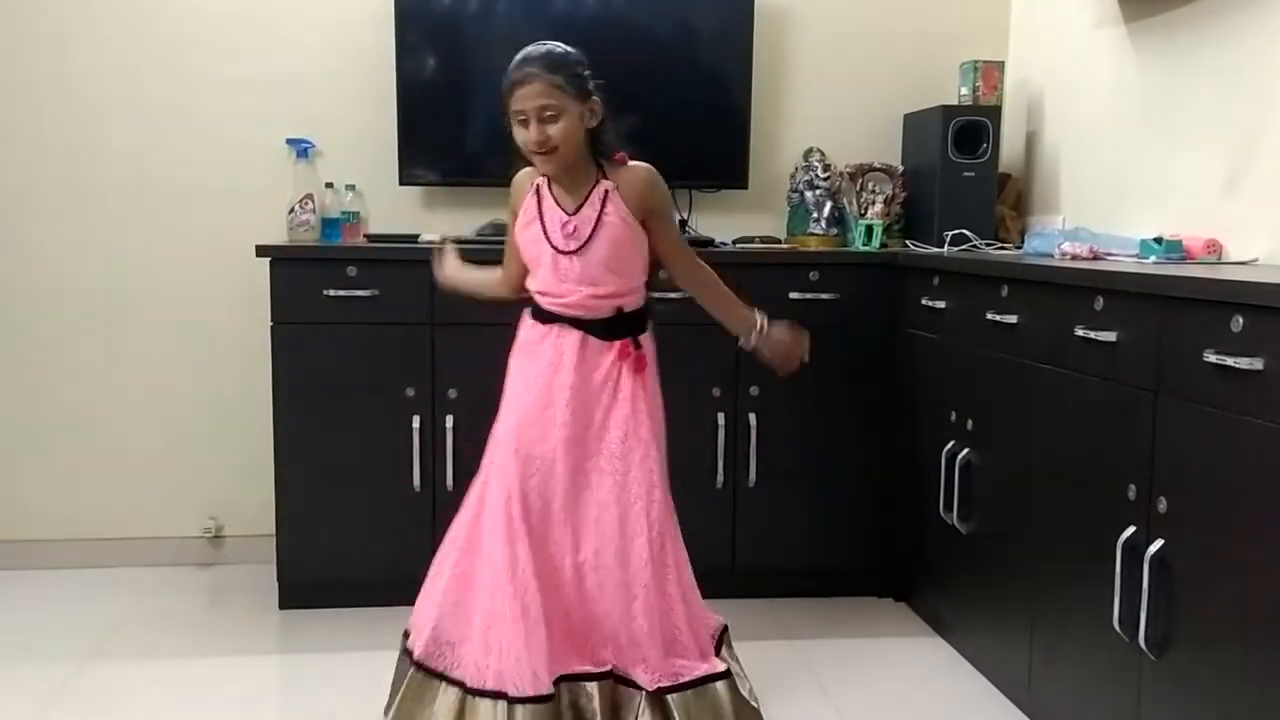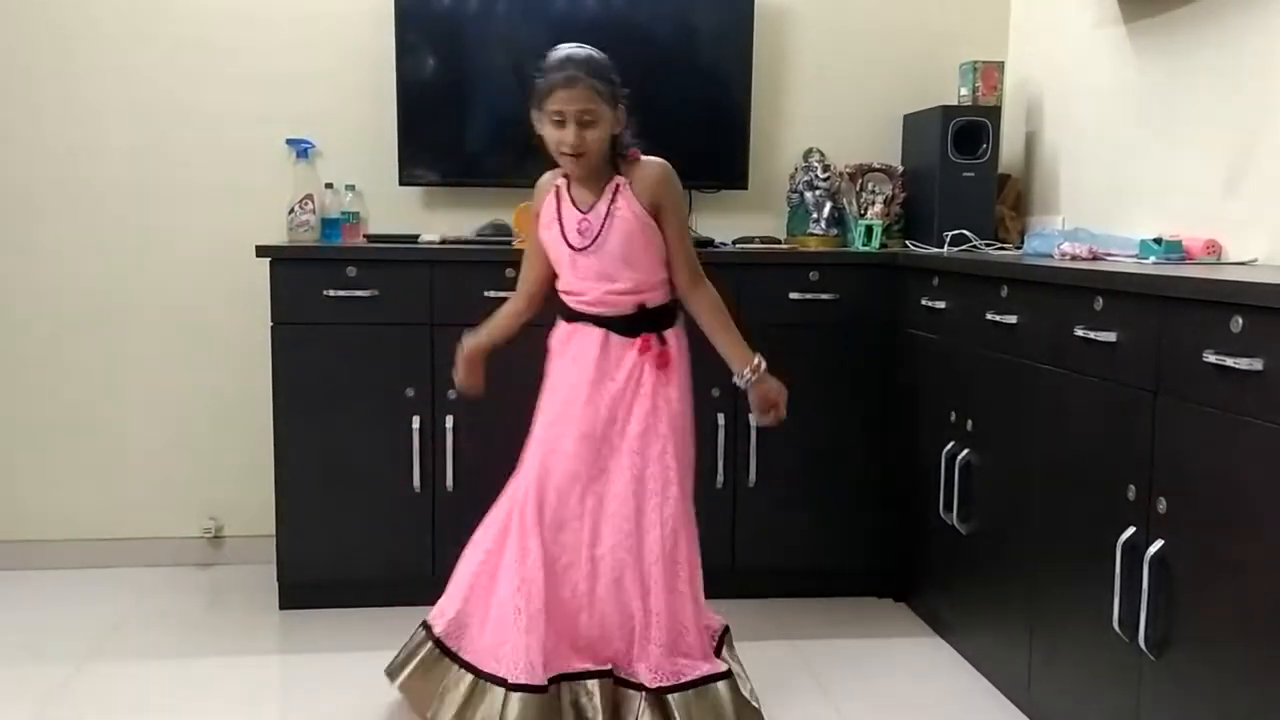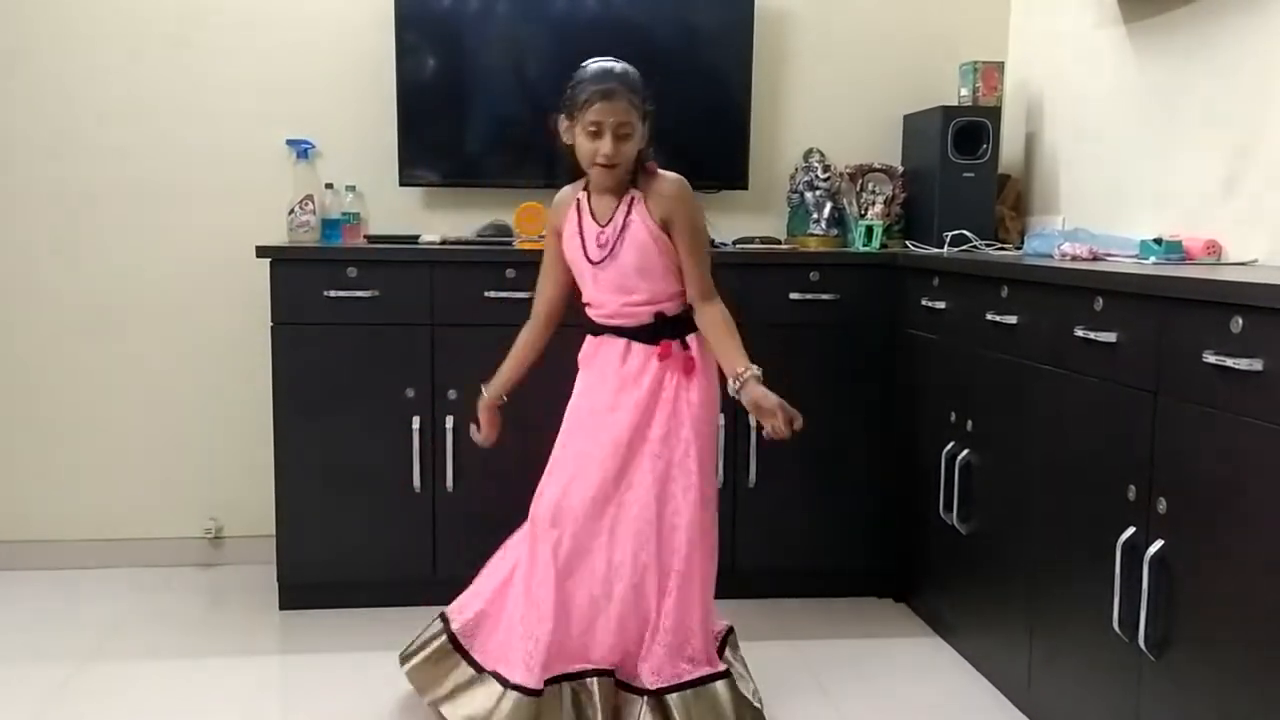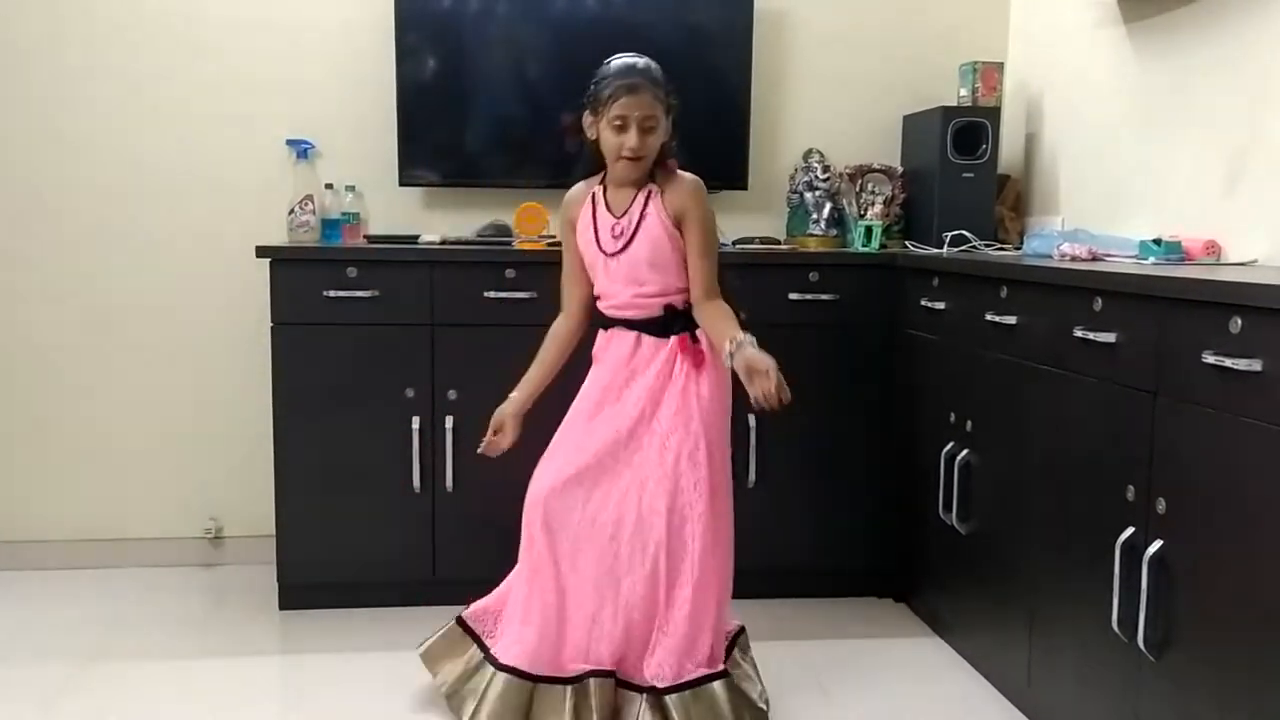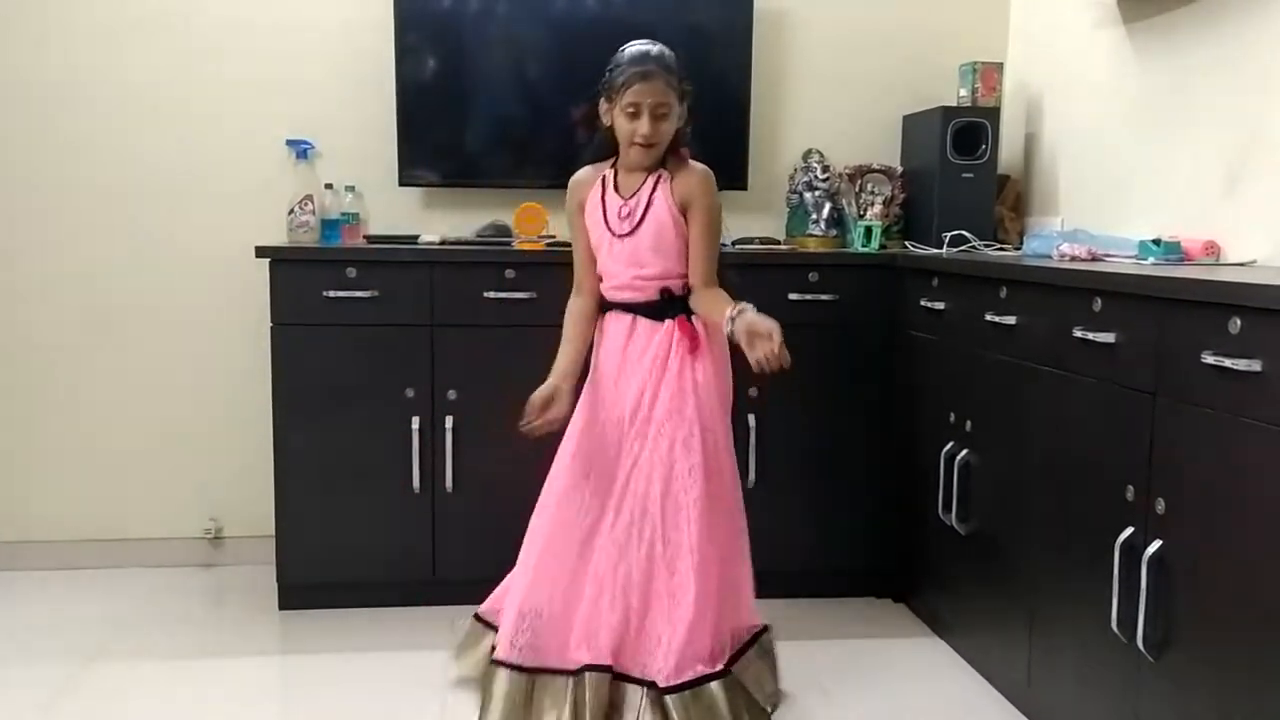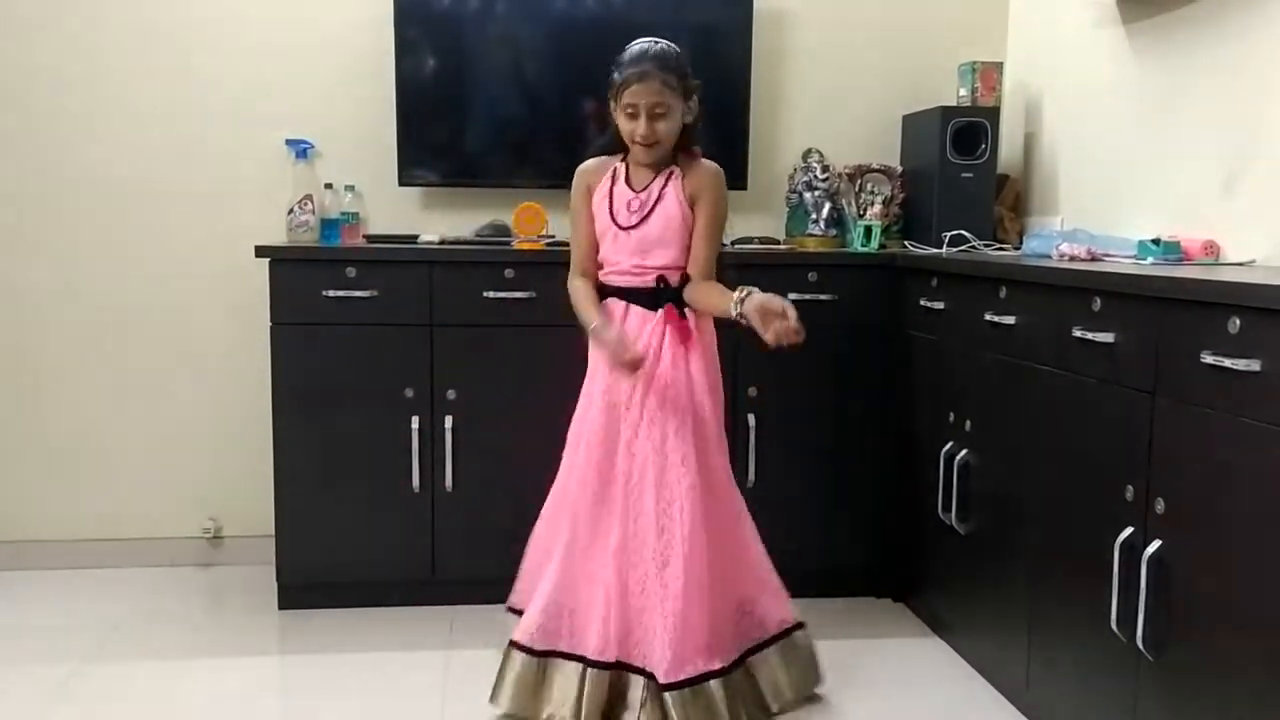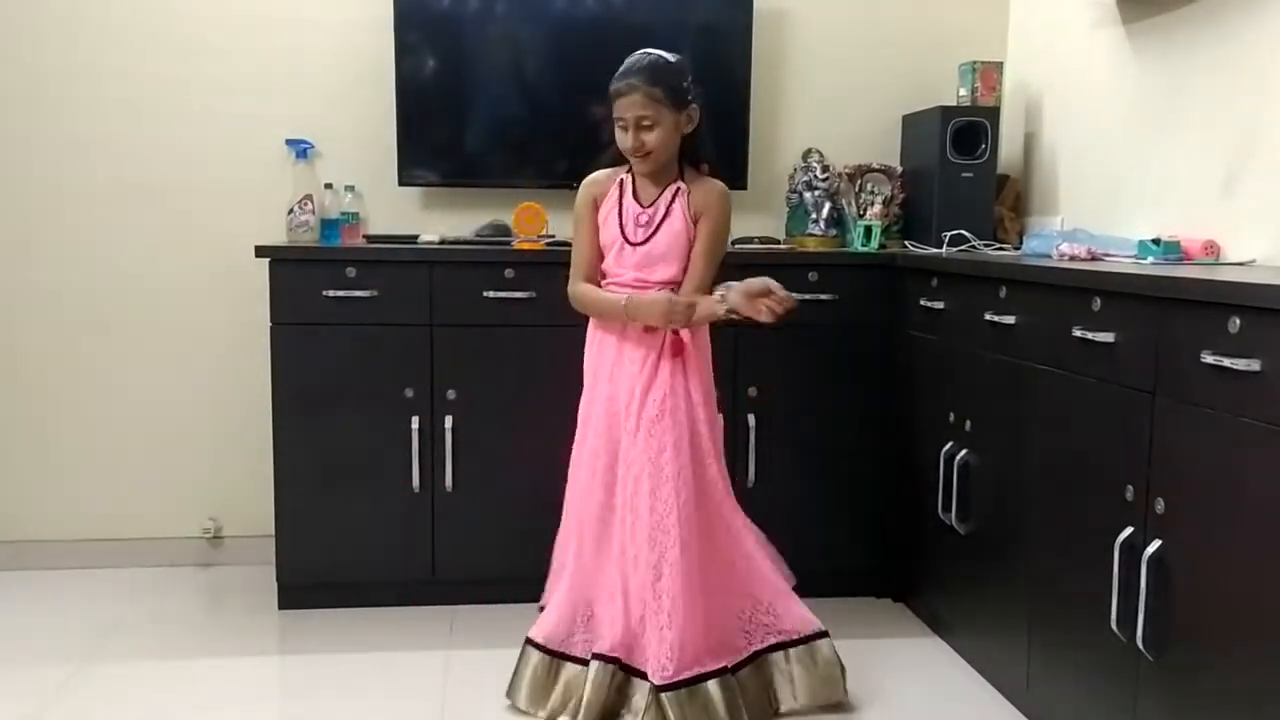
dt=0.1s
person 1, frame 1
left shoulder: (637, 183)
right shoulder: (525, 188)
left elbow: (682, 265)
left wrist: (758, 330)
right wrist: (454, 274)
left hip: (618, 371)
right hip: (544, 371)
left knee: (629, 526)
right knee: (515, 518)
person 1, frame 2
left shoulder: (653, 180)
right shoulder: (545, 194)
left elbow: (692, 285)
right elbow: (530, 295)
left wrist: (749, 365)
right wrist: (480, 345)
left hip: (650, 367)
right hip: (577, 364)
left knee: (647, 520)
right knee: (544, 508)
person 1, frame 3
left shoulder: (670, 195)
right shoulder: (565, 206)
left elbow: (704, 300)
right elbow: (545, 311)
left wrist: (749, 383)
right wrist: (498, 389)
left hip: (673, 375)
right hip: (605, 373)
left knee: (664, 525)
right knee: (567, 515)
person 1, frame 4
left shoulder: (684, 193)
right shoulder: (579, 201)
left elbow: (707, 299)
right elbow: (573, 311)
left wrist: (748, 357)
right wrist: (522, 395)
left hip: (684, 370)
right hip: (615, 368)
left knee: (676, 523)
right knee: (561, 504)
right ankle: (561, 665)
person 1, frame 5
left shoulder: (694, 182)
right shoulder: (585, 186)
left elbow: (704, 287)
right elbow: (585, 295)
left wrist: (746, 324)
right wrist: (560, 378)
left hip: (682, 356)
right hip: (616, 356)
left knee: (681, 511)
right knee: (579, 504)
right ankle: (573, 662)
person 1, frame 6
left shoulder: (702, 179)
right shoulder: (592, 176)
left elbow: (701, 282)
right elbow: (580, 281)
left wrist: (753, 306)
right wrist: (610, 335)
left hip: (677, 349)
right hip: (613, 348)
left knee: (678, 499)
right knee: (596, 497)
left ankle: (685, 665)
right ankle: (583, 661)
person 1, frame 7
left shoulder: (707, 197)
right shoulder: (597, 189)
left elbow: (695, 294)
right elbow: (579, 288)
left wrist: (736, 298)
right wrist: (639, 304)
left hip: (675, 361)
right hip: (612, 359)
left knee: (676, 509)
right knee: (604, 505)
right ankle: (600, 663)
